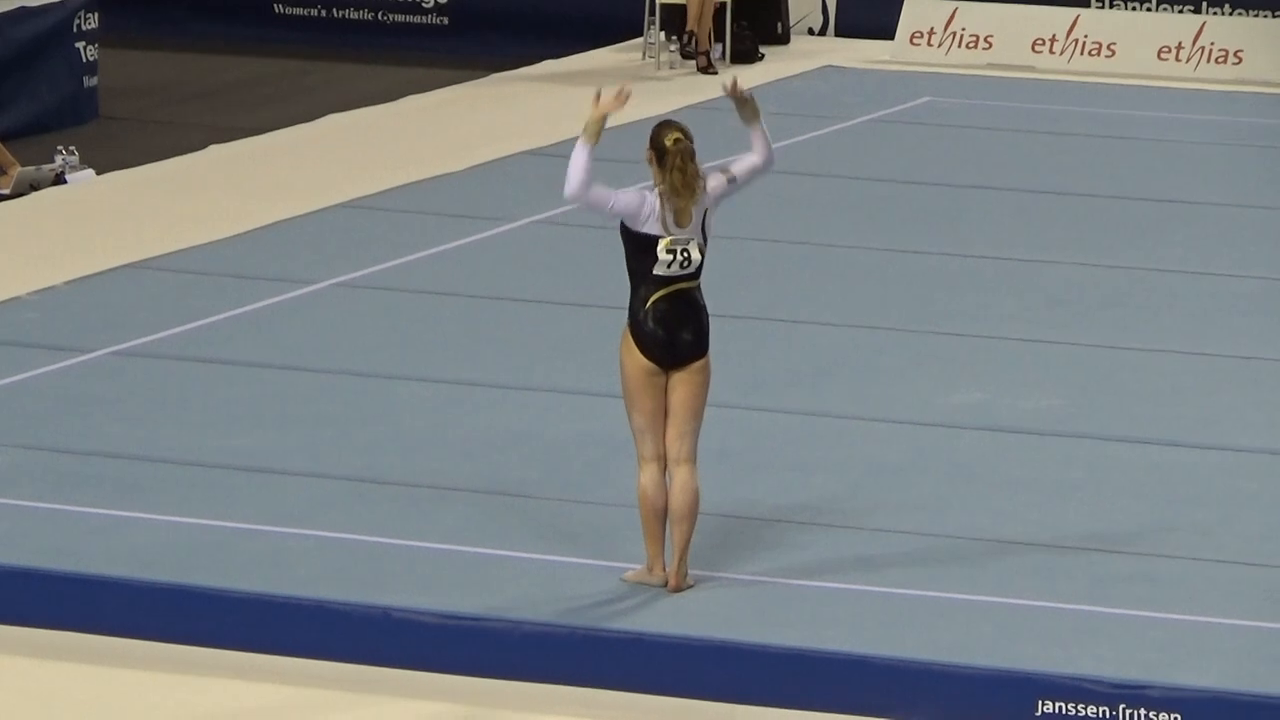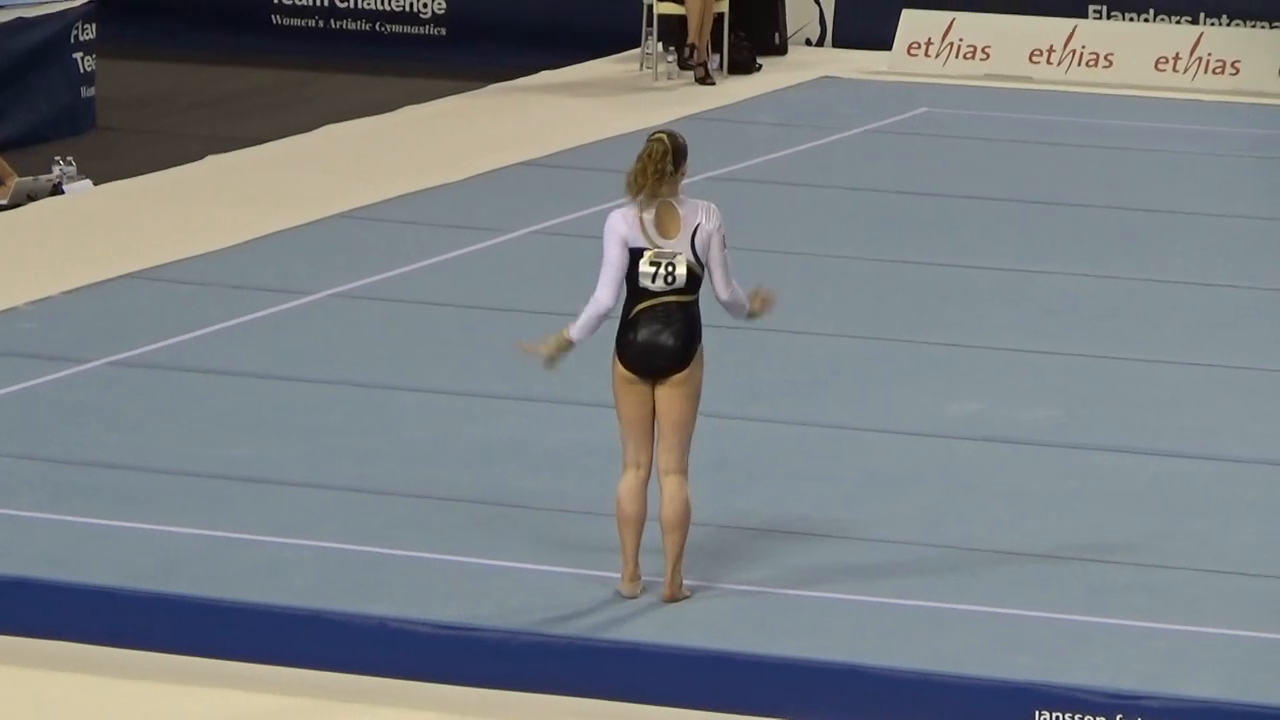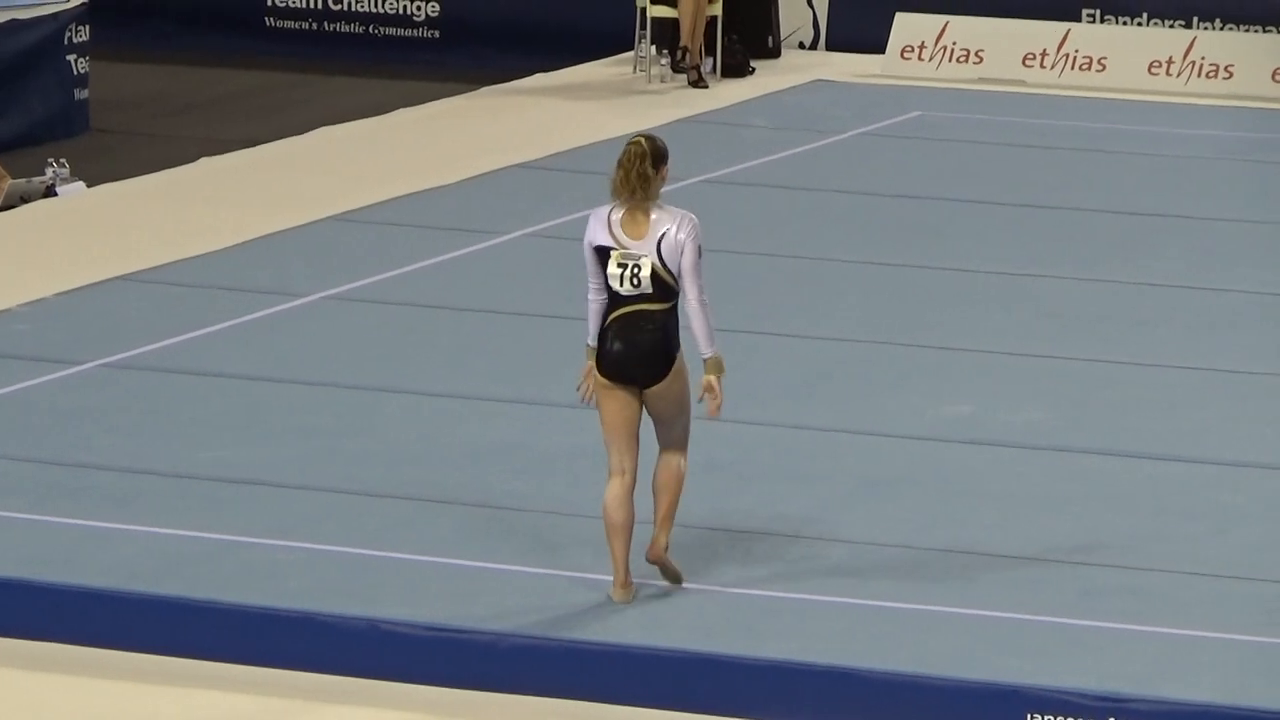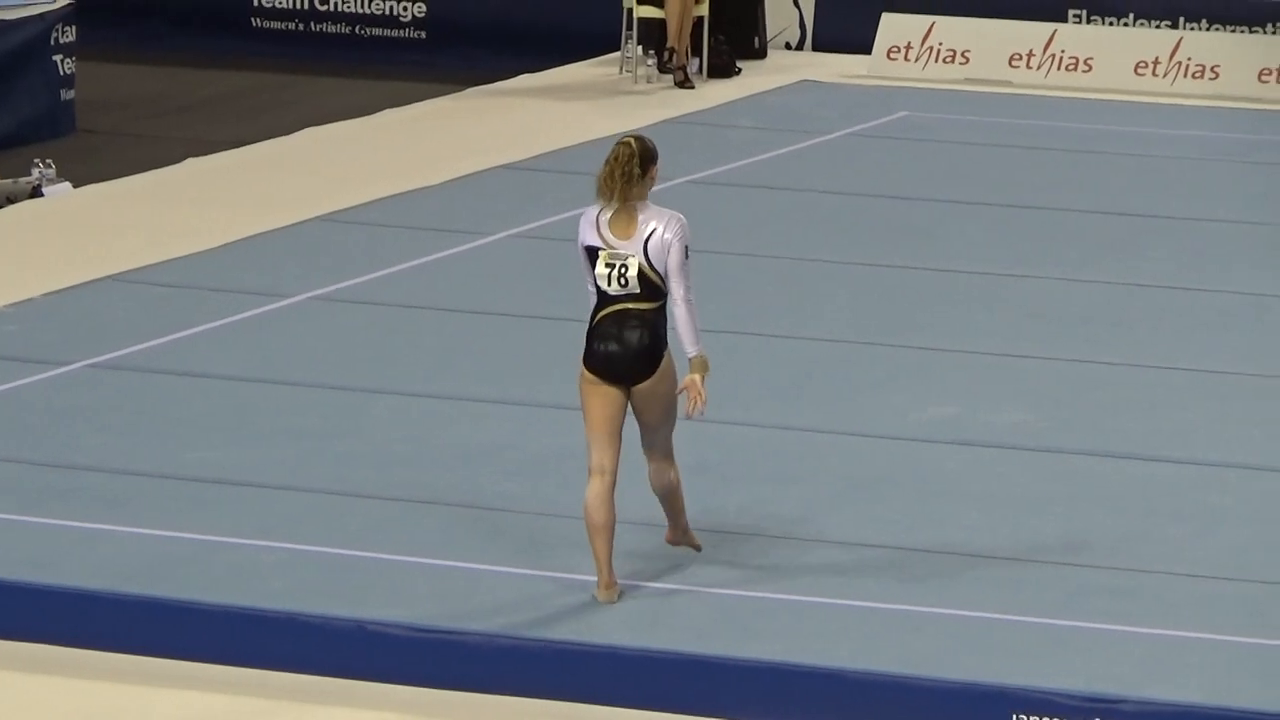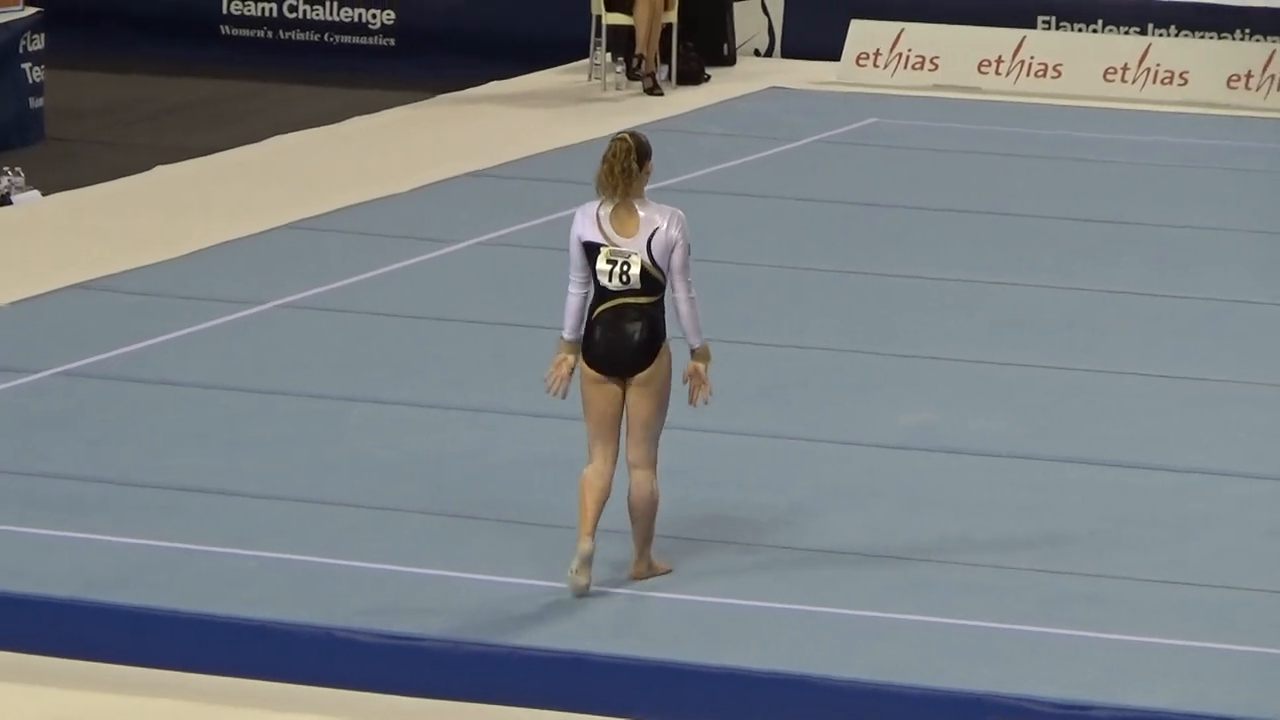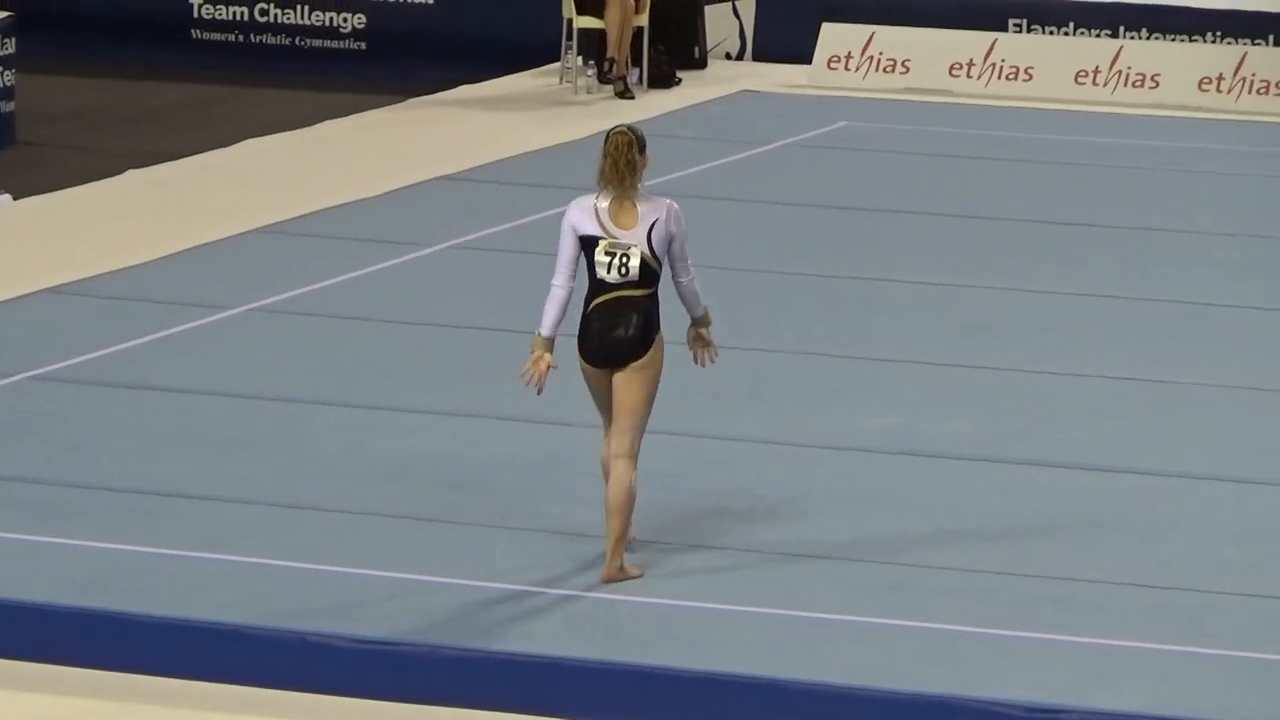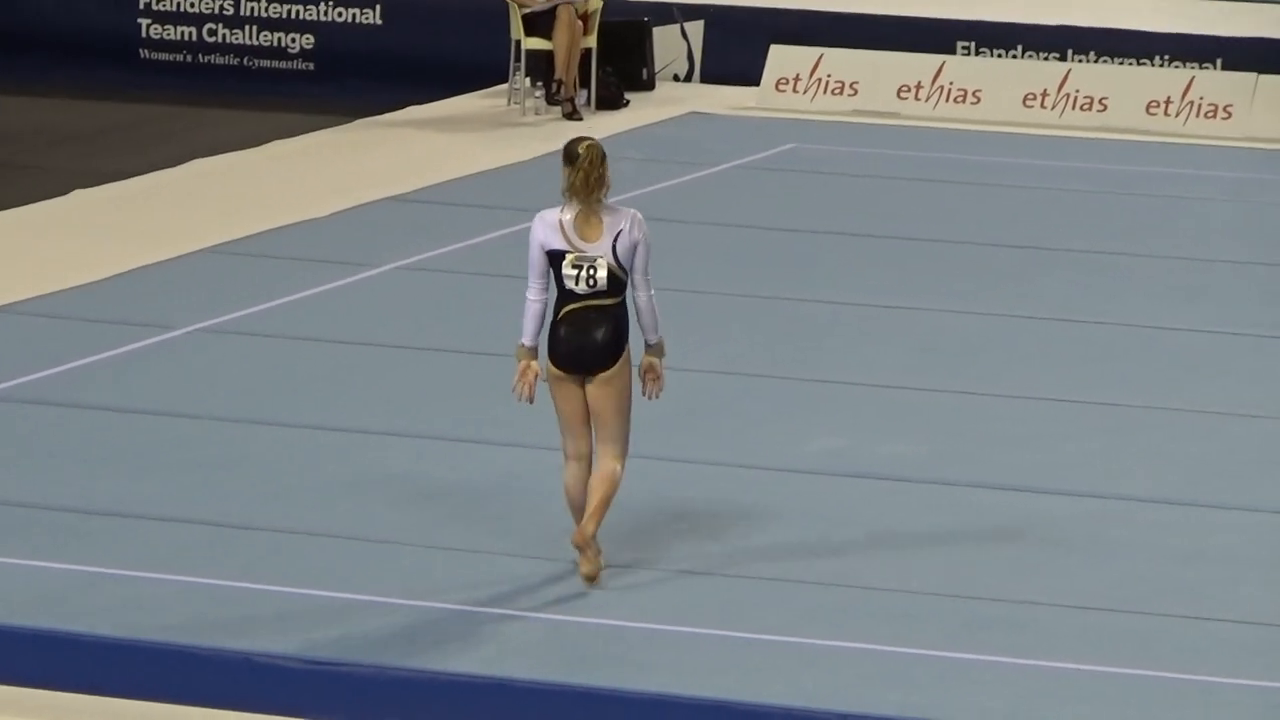
dt=0.3s
person 1, frame 1
left shoulder: (645, 203)
right shoulder: (705, 191)
left elbow: (575, 189)
right elbow: (762, 159)
left wrist: (593, 125)
right wrist: (748, 109)
left hip: (647, 338)
right hip: (693, 333)
left knee: (651, 458)
right knee: (682, 460)
left ankle: (653, 565)
right ankle: (678, 569)
person 1, frame 2
left shoulder: (622, 219)
right shoulder: (707, 216)
left elbow: (605, 298)
right elbow: (725, 292)
left wrist: (565, 339)
right wrist: (749, 308)
left hip: (634, 344)
right hip: (681, 349)
left knee: (634, 467)
right knee: (674, 470)
left ankle: (630, 573)
right ankle: (672, 579)
person 1, frame 3
left shoulder: (598, 222)
right shoulder: (682, 225)
left elbow: (595, 295)
right elbow: (694, 299)
left wrist: (593, 353)
right wrist: (711, 365)
left hip: (613, 352)
right hip: (660, 353)
left knee: (620, 471)
right knee: (674, 447)
left ankle: (622, 580)
right ankle: (660, 541)
person 1, frame 4
left shoulder: (589, 222)
right shoulder: (670, 224)
right elbow: (680, 298)
right wrist: (696, 364)
left hip: (600, 350)
right hip: (647, 352)
left knee: (601, 471)
right knee: (659, 454)
left ankle: (605, 579)
right ankle: (679, 530)
person 1, frame 5
left shoulder: (585, 217)
right shoulder: (669, 221)
left elbow: (577, 289)
right elbow: (682, 292)
left wrist: (568, 345)
right wrist: (698, 354)
left hip: (599, 342)
right hip: (646, 345)
left knee: (600, 456)
right knee: (642, 461)
left ankle: (585, 540)
right ankle: (643, 560)
person 1, frame 6
left shoulder: (579, 211)
right shoulder: (666, 213)
left elbow: (562, 282)
right elbow: (682, 277)
left wrist: (544, 342)
right wrist: (699, 321)
left hip: (594, 333)
right hip: (640, 337)
left knee: (613, 436)
right knee: (624, 452)
left ankle: (616, 525)
right ankle: (614, 559)
person 1, frame 7
left shoulder: (544, 224)
right shoulder: (631, 223)
left elbow: (536, 294)
right elbow: (643, 293)
left wrist: (527, 352)
right wrist: (653, 350)
left hip: (563, 341)
right hip: (608, 343)
left knee: (575, 454)
right knee: (611, 453)
left ankle: (589, 544)
right ankle: (587, 533)
